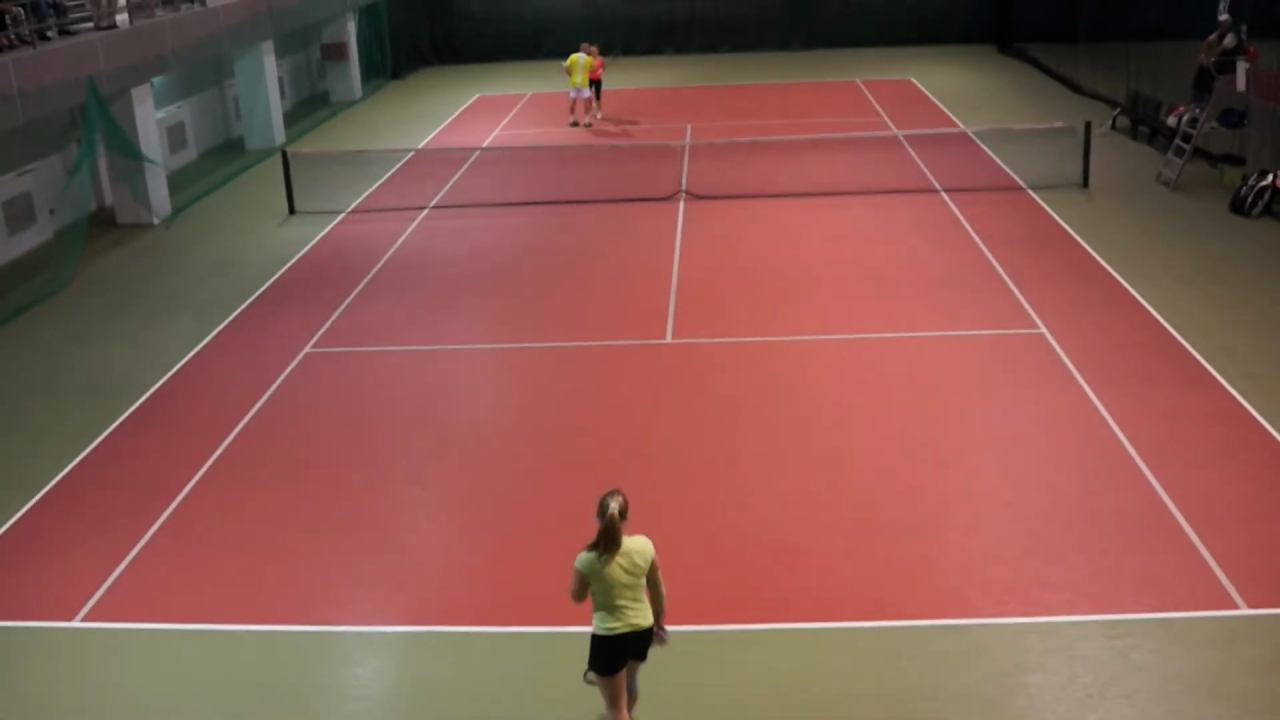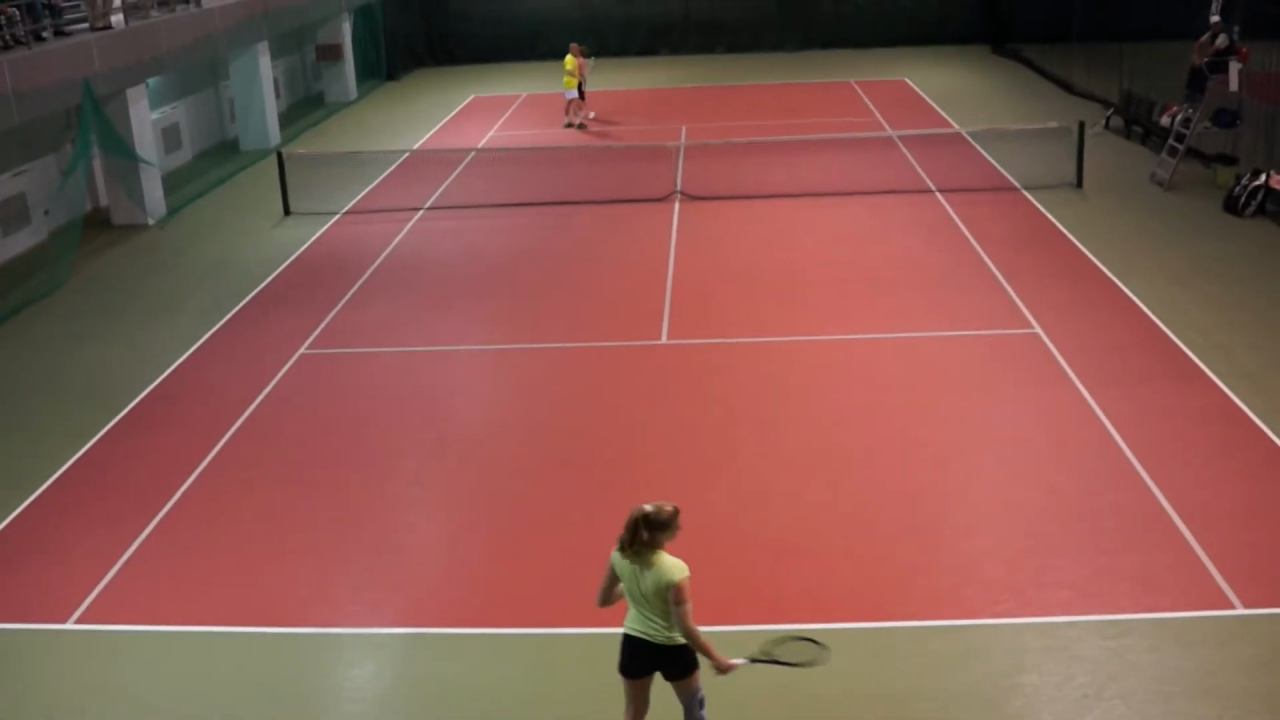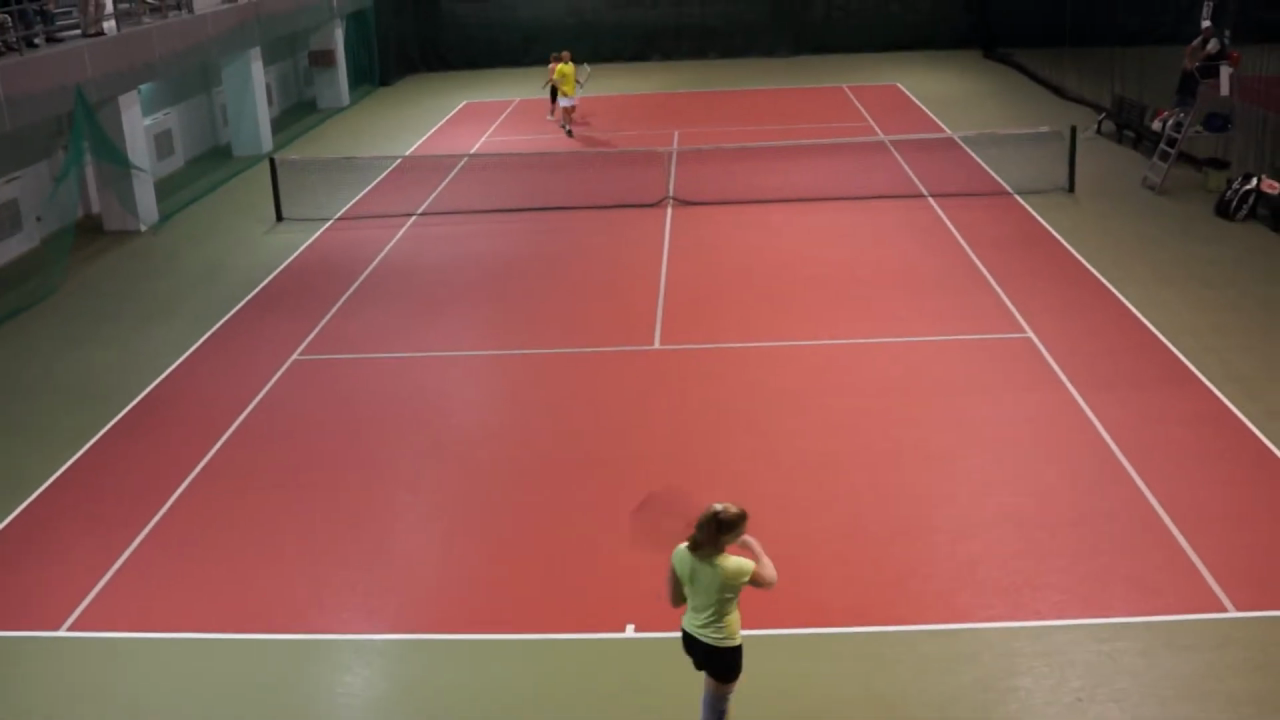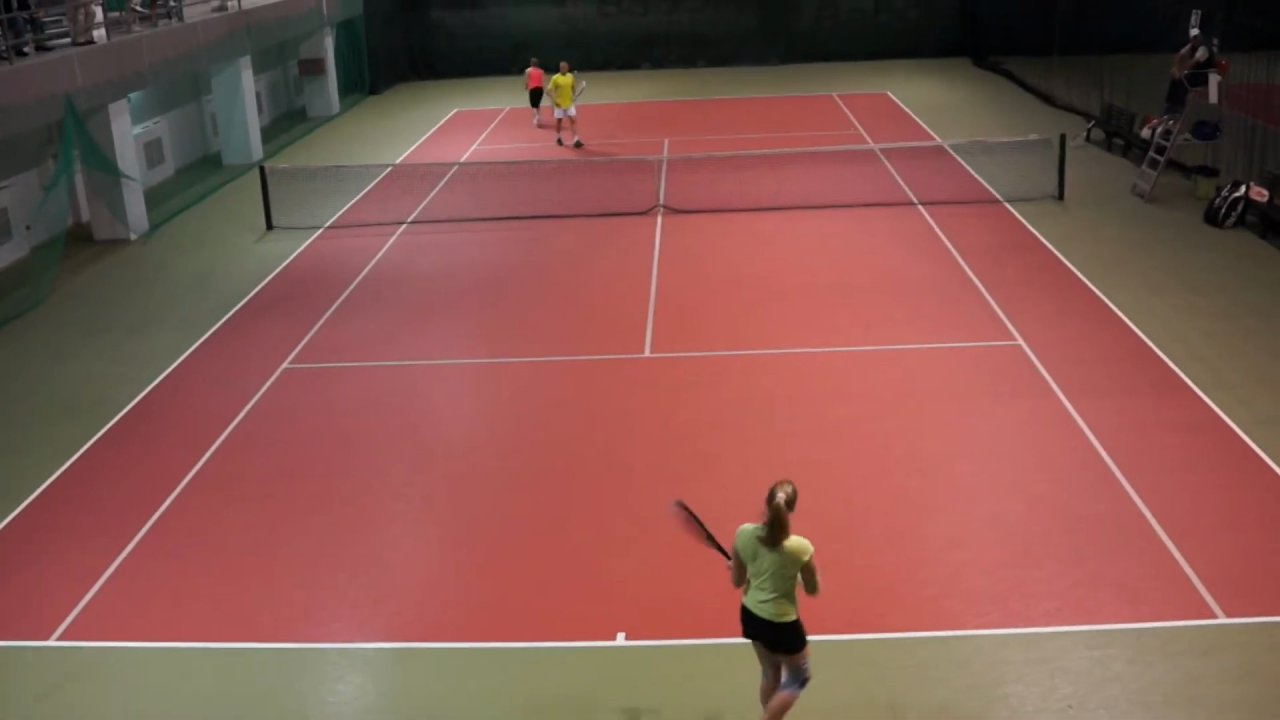
dt=0.5s
person 1, frame 1
left shoulder: (587, 560)
right shoulder: (644, 545)
left elbow: (577, 597)
right elbow: (658, 593)
right wrist: (661, 626)
left hip: (607, 638)
right hip: (643, 630)
right knee: (628, 682)
person 1, frame 2
left shoulder: (620, 555)
right shoulder: (674, 569)
left elbow: (603, 600)
right elbow: (686, 629)
right wrist: (716, 658)
left hip: (634, 643)
right hip: (672, 648)
person 1, frame 3
left shoulder: (681, 553)
right shoulder: (738, 567)
left elbow: (676, 601)
right elbow: (770, 579)
right wrist: (754, 545)
left hip: (690, 636)
right hip: (721, 646)
left knee: (723, 689)
person 1, frame 4
left shoulder: (744, 534)
right shoulder: (800, 547)
left elbow: (737, 582)
right elbow: (812, 590)
left hip: (750, 614)
right hip: (781, 621)
left knee: (771, 673)
right knee: (798, 678)
